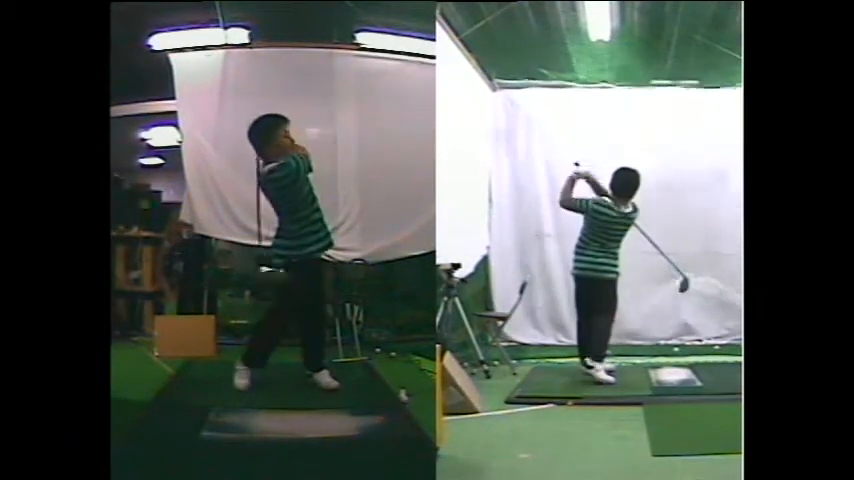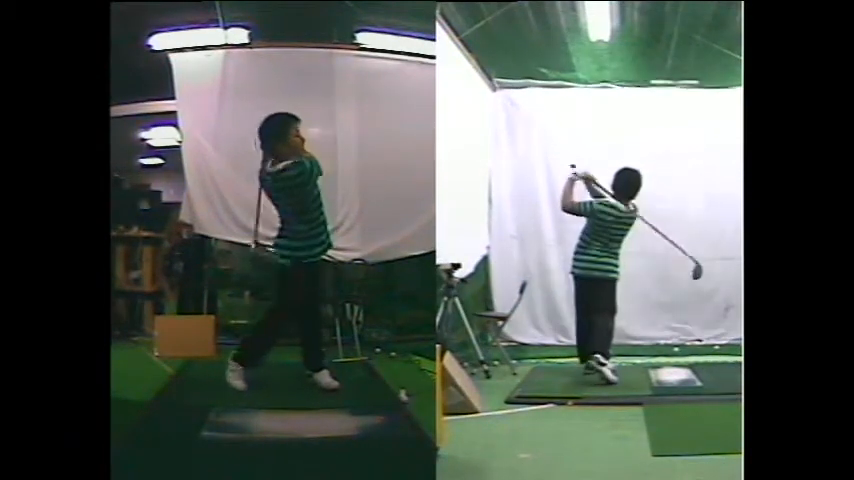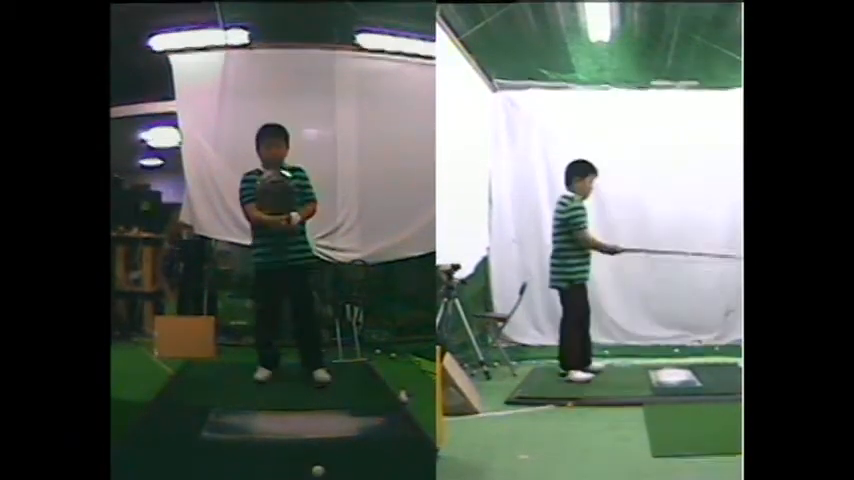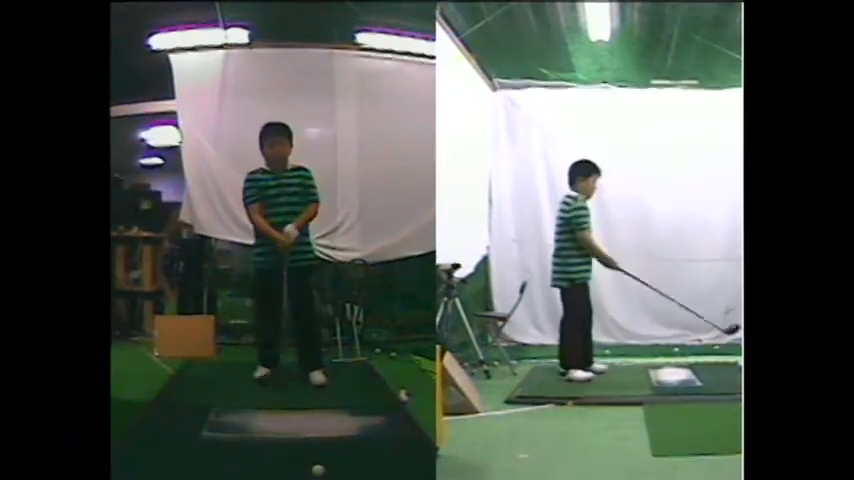
dt=0.3s
person 1, frame 1
left shoulder: (268, 172)
right shoulder: (289, 169)
right elbow: (302, 155)
right wrist: (290, 148)
left hip: (305, 253)
right hip: (294, 257)
left knee: (313, 313)
right knee: (282, 313)
left ankle: (315, 366)
right ankle: (247, 364)
person 1, frame 2
left shoulder: (269, 173)
right shoulder: (300, 170)
right elbow: (311, 160)
left wrist: (269, 151)
left hip: (304, 254)
right hip: (295, 257)
left knee: (310, 313)
right knee: (282, 313)
left ankle: (316, 366)
right ankle: (239, 360)
person 1, frame 3
left shoulder: (298, 174)
right shoulder: (250, 179)
left elbow: (311, 205)
right elbow: (251, 213)
left wrist: (296, 217)
right wrist: (277, 221)
left hip: (298, 254)
right hip: (266, 255)
left knee: (304, 309)
right knee: (267, 311)
left ankle: (315, 364)
right ankle: (267, 362)
person 1, frame 4
left shoulder: (303, 174)
right shoulder: (253, 179)
left elbow: (313, 207)
right elbow: (255, 215)
left wrist: (293, 229)
right wrist: (276, 236)
left hip: (301, 254)
right hip: (266, 255)
left knee: (304, 310)
right knee: (267, 311)
left ankle: (313, 364)
right ankle: (267, 362)
person 2, frame 1
left shoulder: (599, 207)
right shoulder: (631, 211)
left elbow: (564, 201)
right elbow: (609, 200)
left wrist: (573, 178)
right wrist: (593, 182)
left hip: (583, 269)
right hip: (606, 271)
left knee: (585, 315)
right knee: (604, 315)
left ankle: (589, 359)
right ankle: (593, 360)
person 2, frame 2
left shoulder: (601, 208)
right shoulder: (631, 212)
left elbow: (566, 205)
left wrist: (572, 180)
right wrist: (589, 183)
left hip: (583, 269)
right hip: (607, 271)
left knee: (584, 316)
right knee: (604, 315)
left ankle: (588, 359)
right ankle: (600, 357)
person 2, frame 3
left shoulder: (567, 203)
right shoulder: (573, 206)
right elbow: (583, 239)
left wrist: (602, 247)
right wrist: (608, 248)
left hip: (572, 272)
right hip: (570, 274)
left knee: (581, 316)
right knee: (573, 318)
left ankle: (582, 361)
right ankle: (569, 367)
person 2, frame 4
left shoulder: (571, 203)
right shoulder: (577, 205)
right elbow: (584, 240)
left wrist: (600, 257)
right wrist: (606, 260)
left hip: (575, 272)
right hip: (572, 273)
left knee: (584, 316)
right knee: (573, 318)
left ankle: (584, 361)
right ankle: (569, 366)
